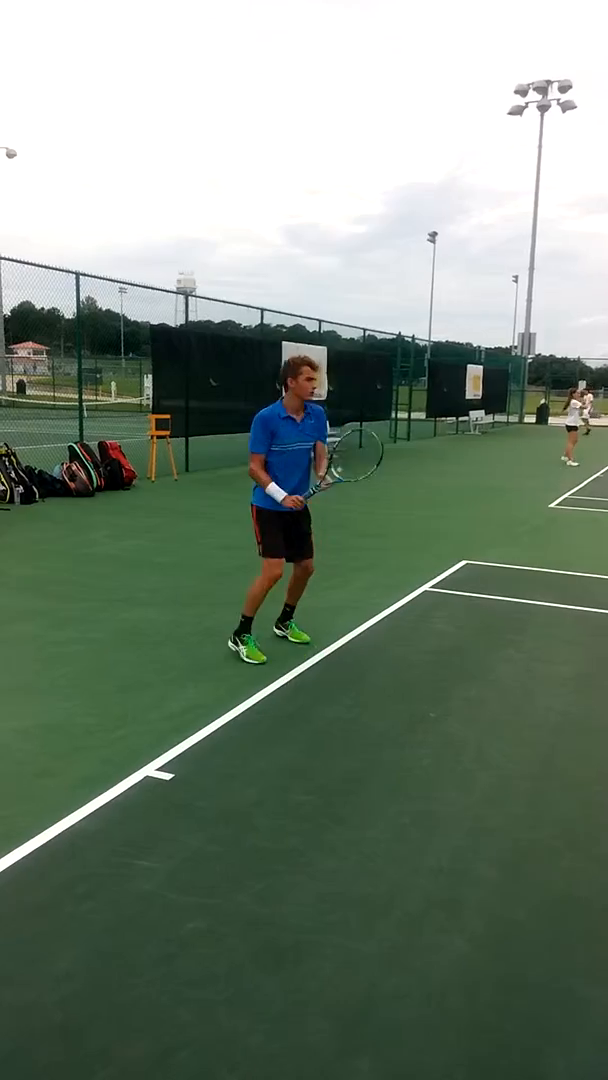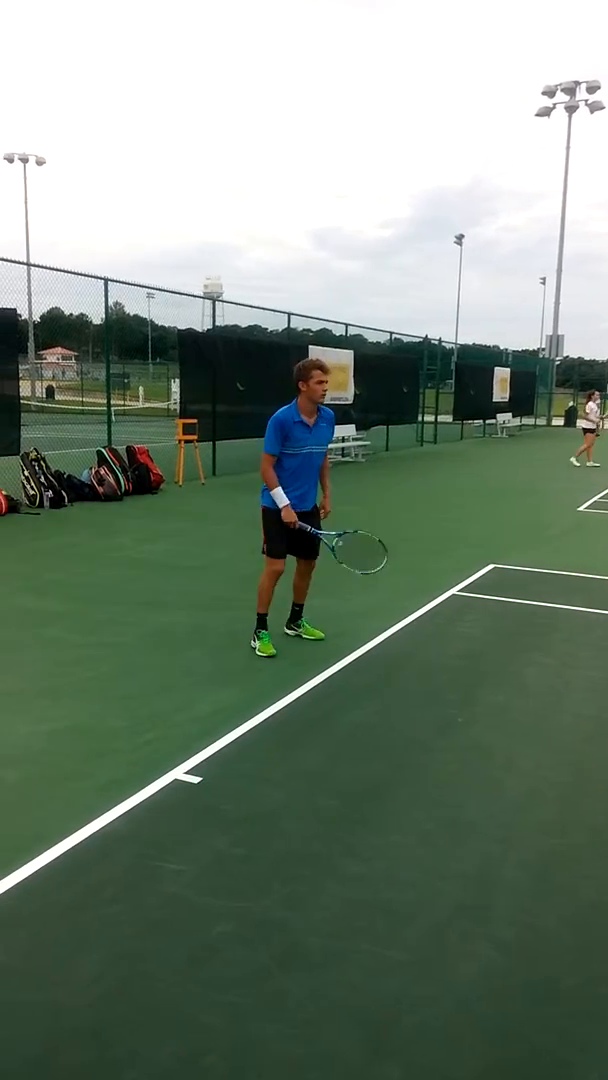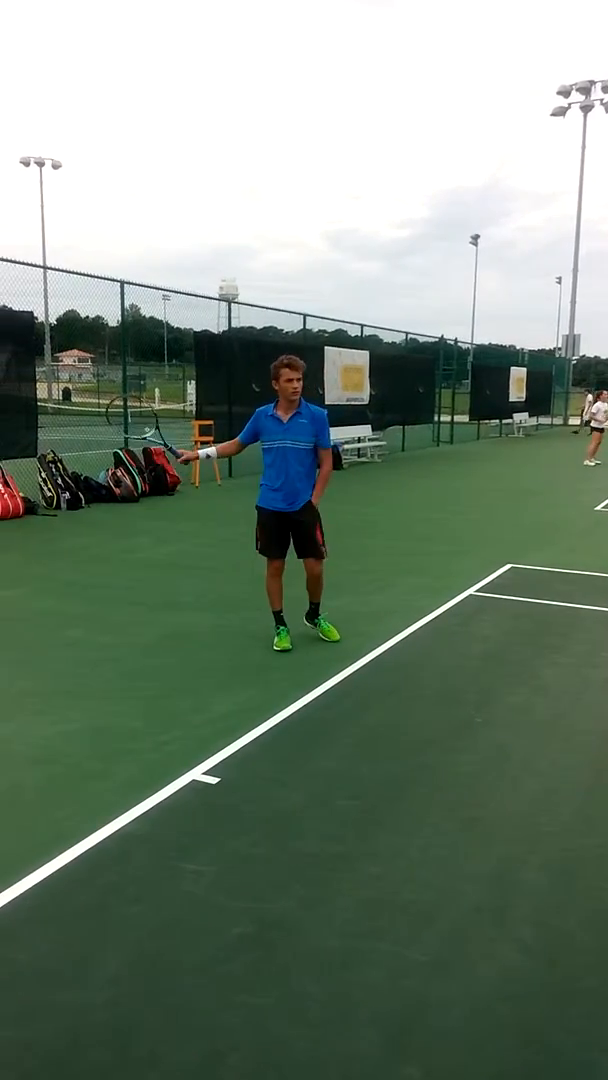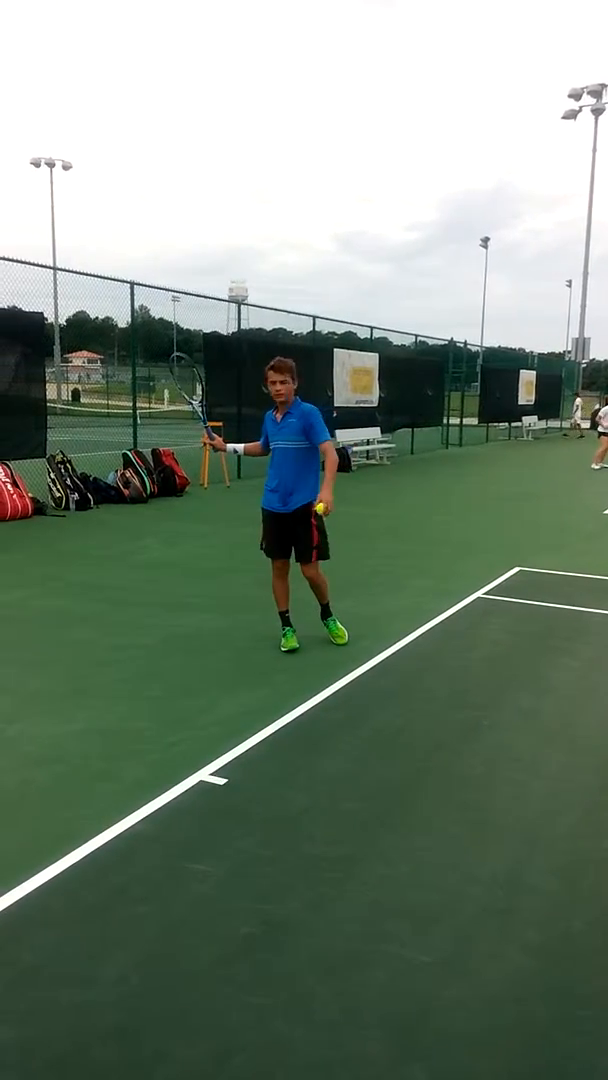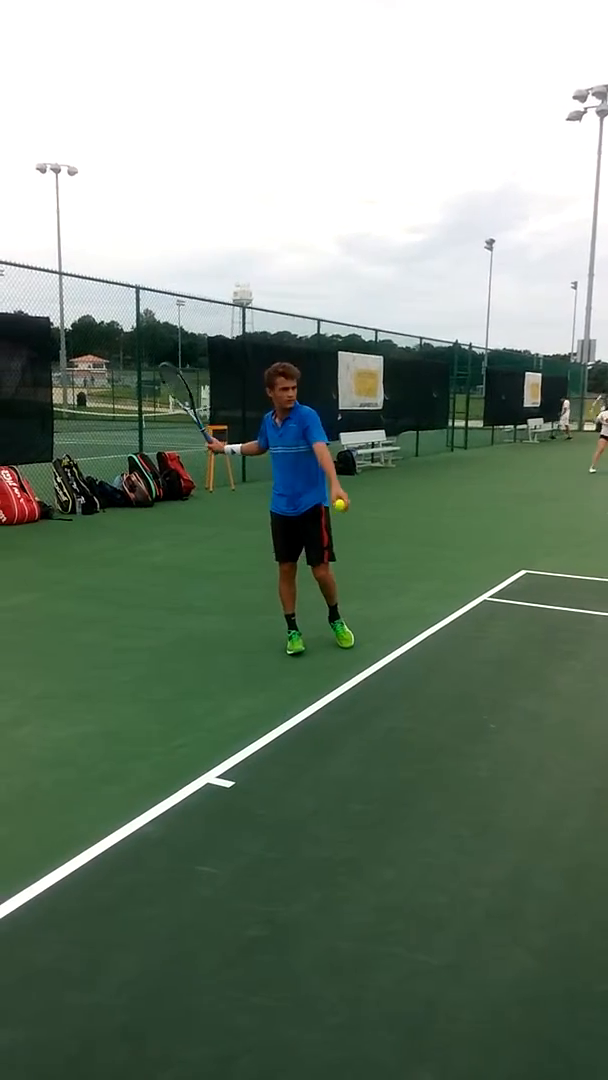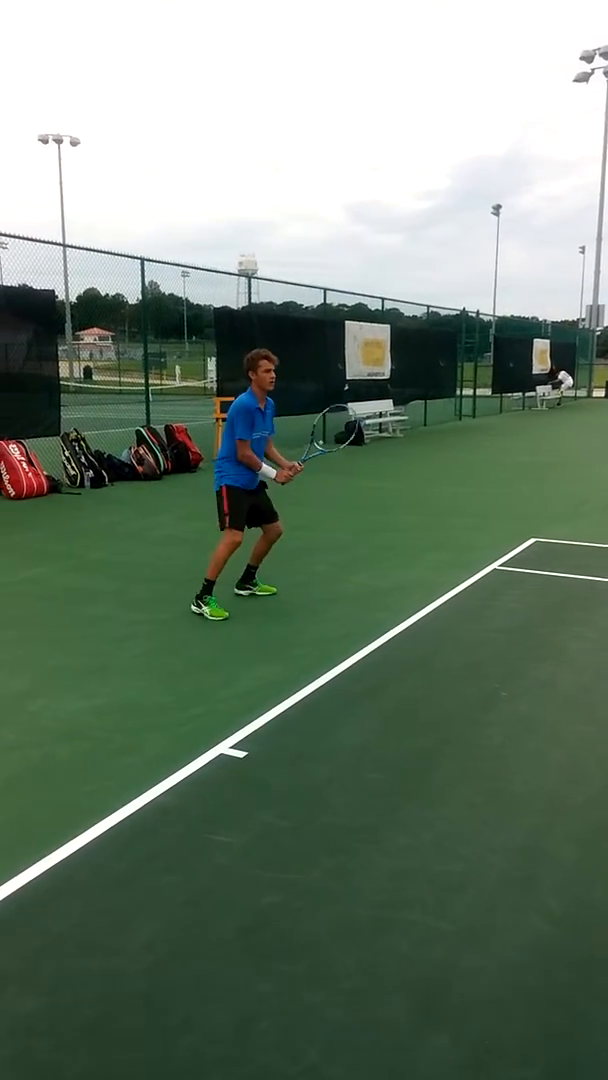
dt=0.7s
person 1, frame 1
left shoulder: (317, 414)
right shoulder: (266, 418)
left elbow: (320, 453)
right elbow: (254, 467)
left wrist: (323, 473)
right wrist: (282, 497)
left hip: (297, 505)
right hip: (268, 506)
left knee: (305, 567)
right knee: (273, 571)
left ankle: (284, 621)
right ankle: (242, 635)
person 1, frame 2
left shoulder: (328, 418)
right shoulder: (281, 419)
right elbow: (266, 467)
left wrist: (326, 495)
right wrist: (284, 506)
left hip: (307, 506)
right hip: (278, 506)
left knee: (307, 564)
right knee: (275, 567)
left ankle: (295, 621)
right ankle: (261, 631)
person 1, frame 3
left shoulder: (316, 416)
right shoulder: (261, 416)
left elbow: (326, 462)
right elbow: (236, 445)
left wrist: (314, 500)
right wrist: (199, 453)
left hip: (303, 506)
right hip: (270, 506)
left knee: (315, 567)
right knee: (275, 566)
left ankle: (315, 616)
right ankle: (280, 626)
person 1, frame 4
left shoulder: (309, 413)
right shoulder: (269, 418)
left elbow: (330, 454)
left wrist: (326, 490)
right wrist: (226, 446)
left hip: (304, 506)
right hip: (273, 506)
left knee: (311, 570)
right knee: (279, 567)
left ankle: (328, 617)
right ankle: (287, 627)
person 1, frame 5
left shoulder: (307, 416)
right shoulder: (268, 421)
left elbow: (321, 451)
left wrist: (335, 485)
right wrist: (226, 448)
left hip: (312, 506)
right hip: (281, 509)
left knee: (321, 570)
right knee: (286, 570)
left ankle: (336, 620)
right ankle: (293, 630)
person 1, frame 6
left shoulder: (269, 405)
right shoulder: (243, 406)
right elbow: (244, 453)
left wrist: (285, 464)
right wrist: (273, 473)
left hip: (253, 482)
right hip: (231, 482)
left knee: (274, 530)
right knee: (233, 538)
left ankle: (247, 581)
right ankle: (203, 597)
